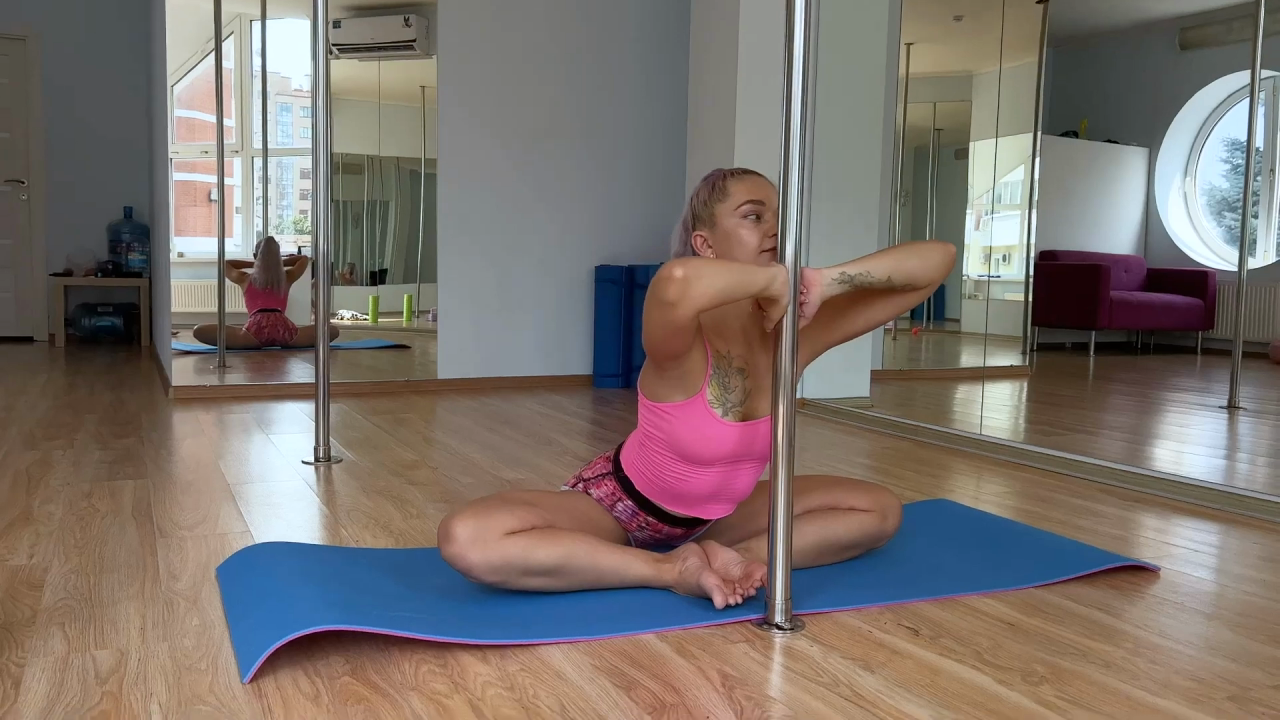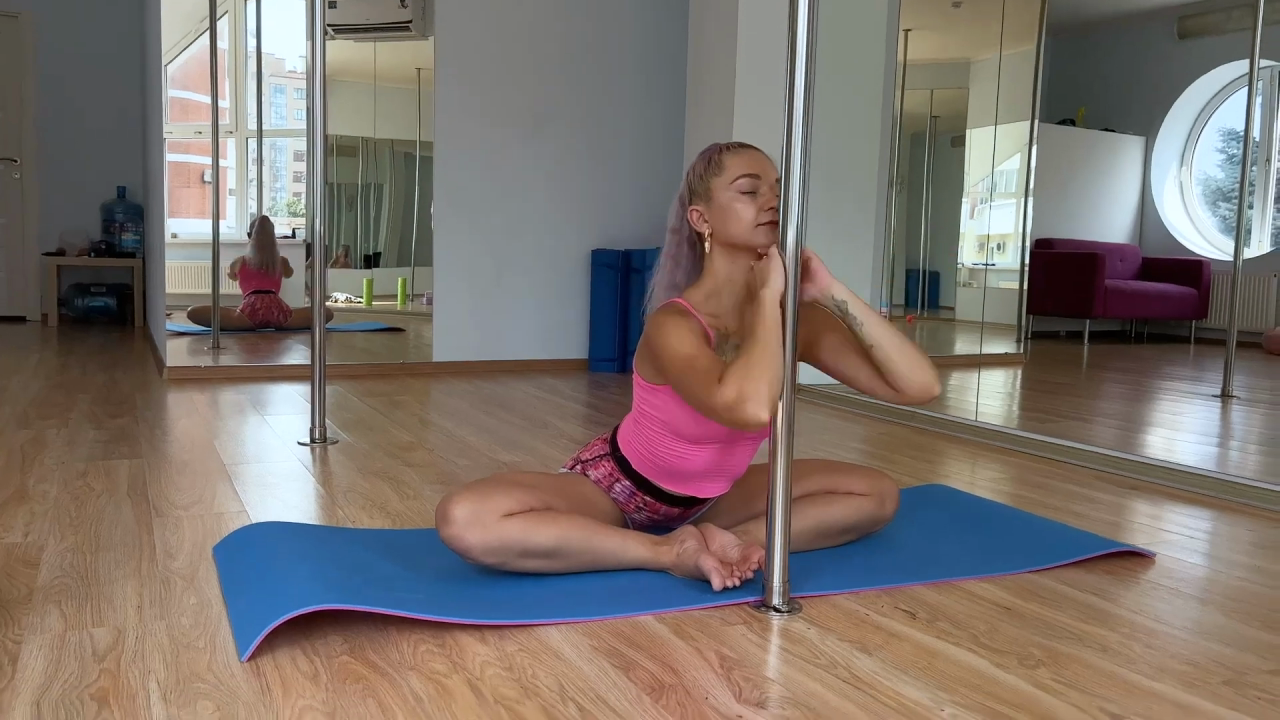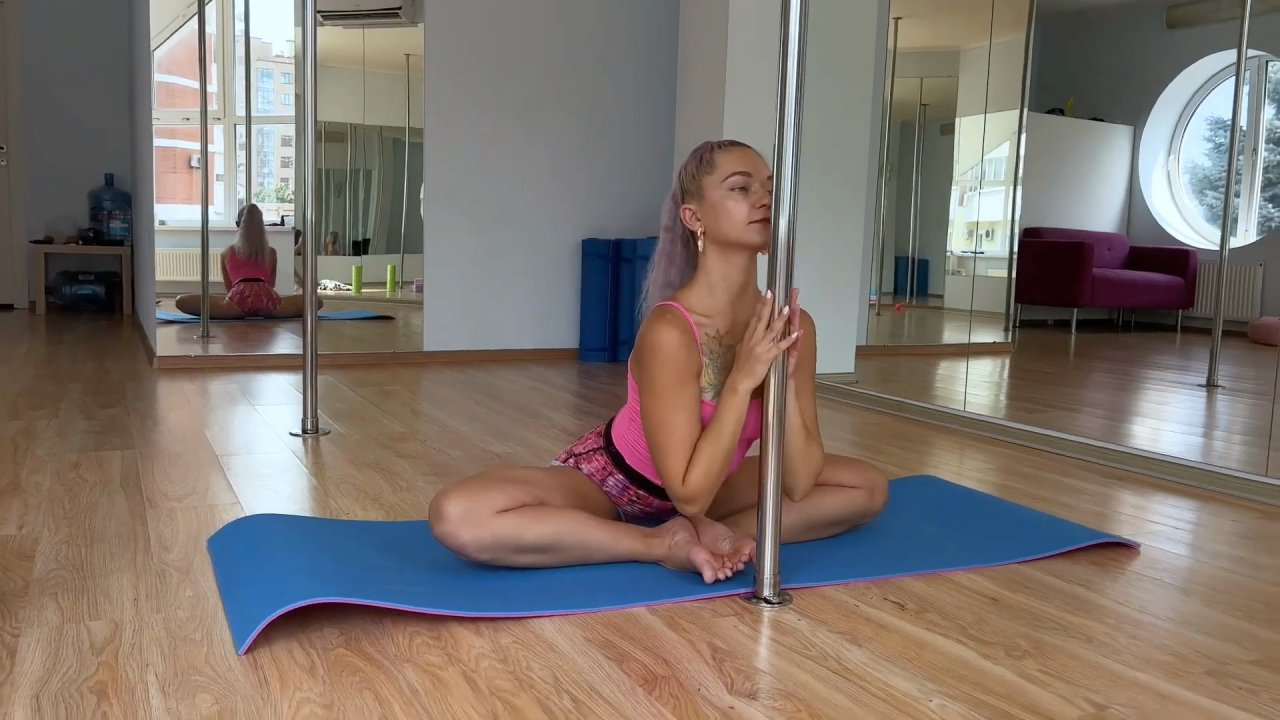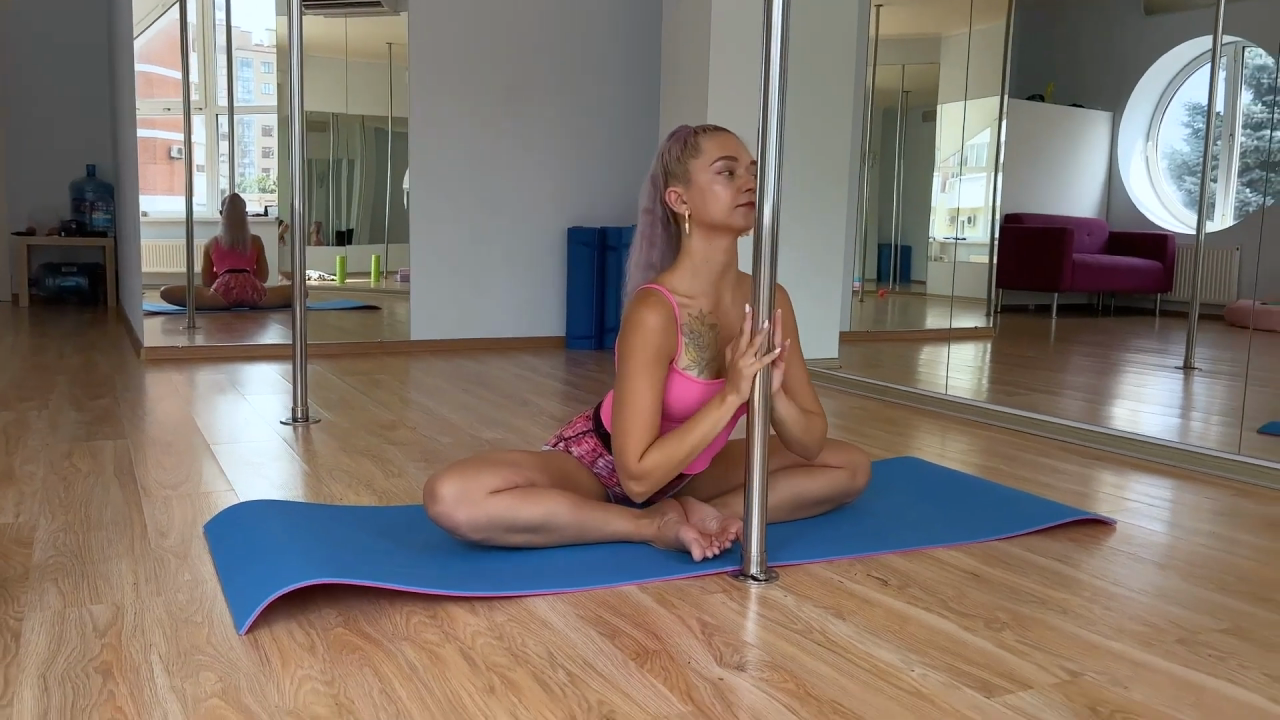
dt=0.5s
person 1, frame 1
left shoulder: (798, 332)
right shoulder: (682, 342)
left elbow: (940, 259)
right elbow: (676, 279)
left wrist: (826, 279)
right wrist: (773, 276)
left hip: (712, 517)
right hip: (615, 508)
left knee: (880, 509)
right knee: (466, 539)
left ankle: (726, 560)
right ankle: (672, 569)
person 1, frame 2
left shoulder: (798, 321)
right shoulder: (672, 327)
left elbow: (922, 386)
right elbow: (752, 409)
left wrist: (834, 293)
right wrist: (768, 295)
left hip: (709, 499)
right hip: (614, 492)
left knee: (877, 494)
right knee: (462, 519)
left ankle: (709, 540)
right ankle: (668, 552)
person 1, frame 3
left shoulder: (791, 328)
right shoulder: (669, 331)
left elbow: (798, 485)
right elbow: (690, 496)
left wrist: (784, 380)
right wrist: (743, 380)
left hip: (700, 488)
right hip: (607, 483)
left knee: (868, 486)
right knee: (456, 517)
left ankle: (712, 535)
right ankle: (665, 545)
person 1, frame 4
left shoulder: (770, 302)
right shoulder: (653, 312)
left elbow: (812, 442)
right elbow: (638, 476)
left wrist: (771, 392)
right wrist: (731, 396)
left hip: (685, 474)
right hip: (597, 468)
left knee: (851, 466)
right knee: (450, 499)
right ankle: (654, 526)
